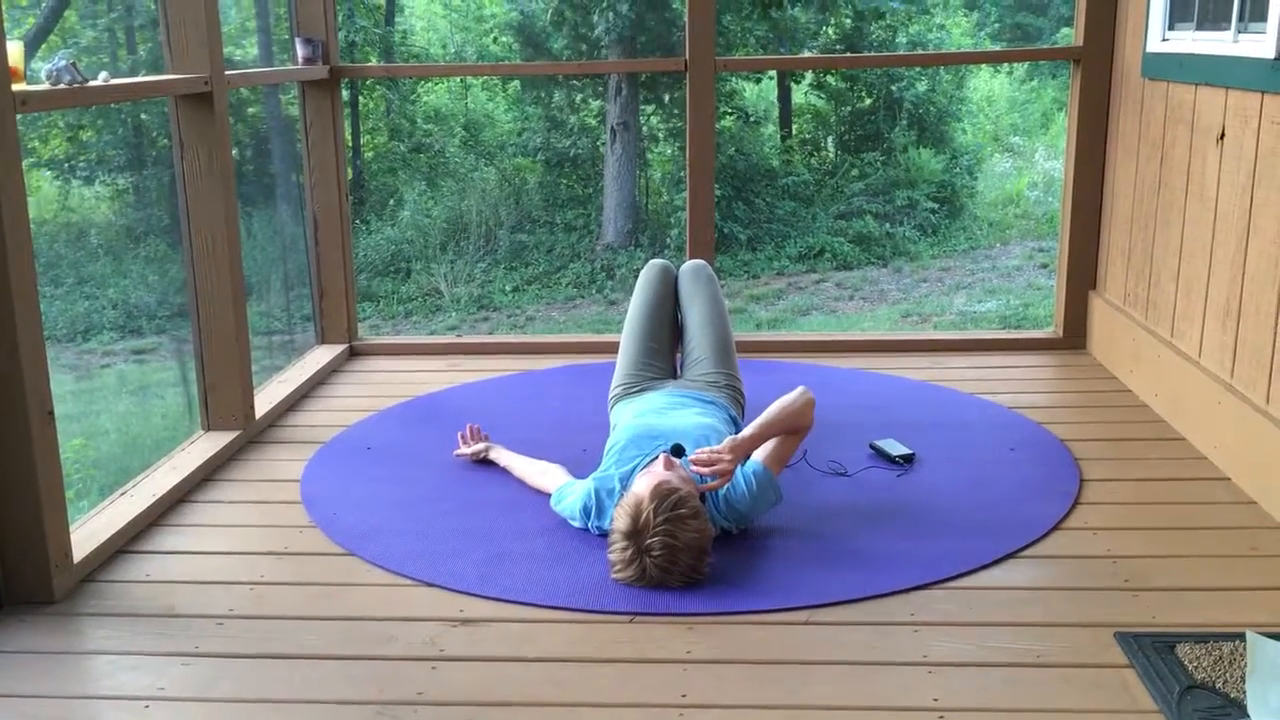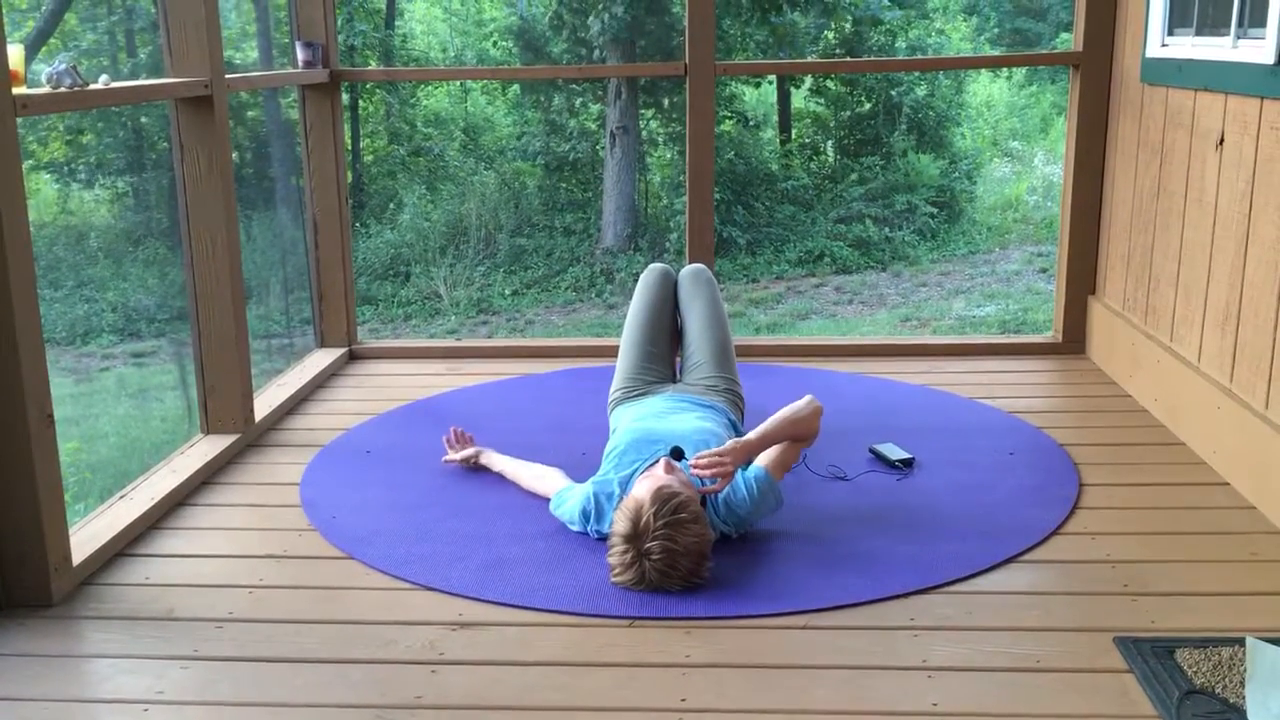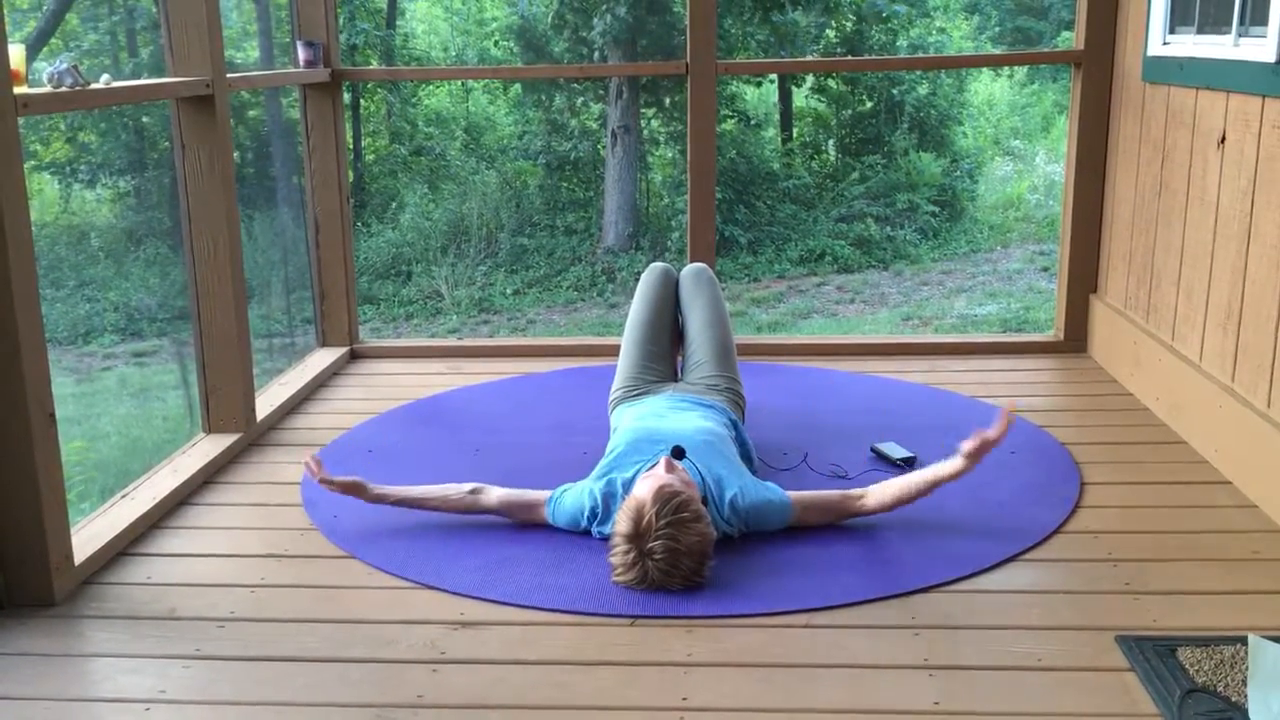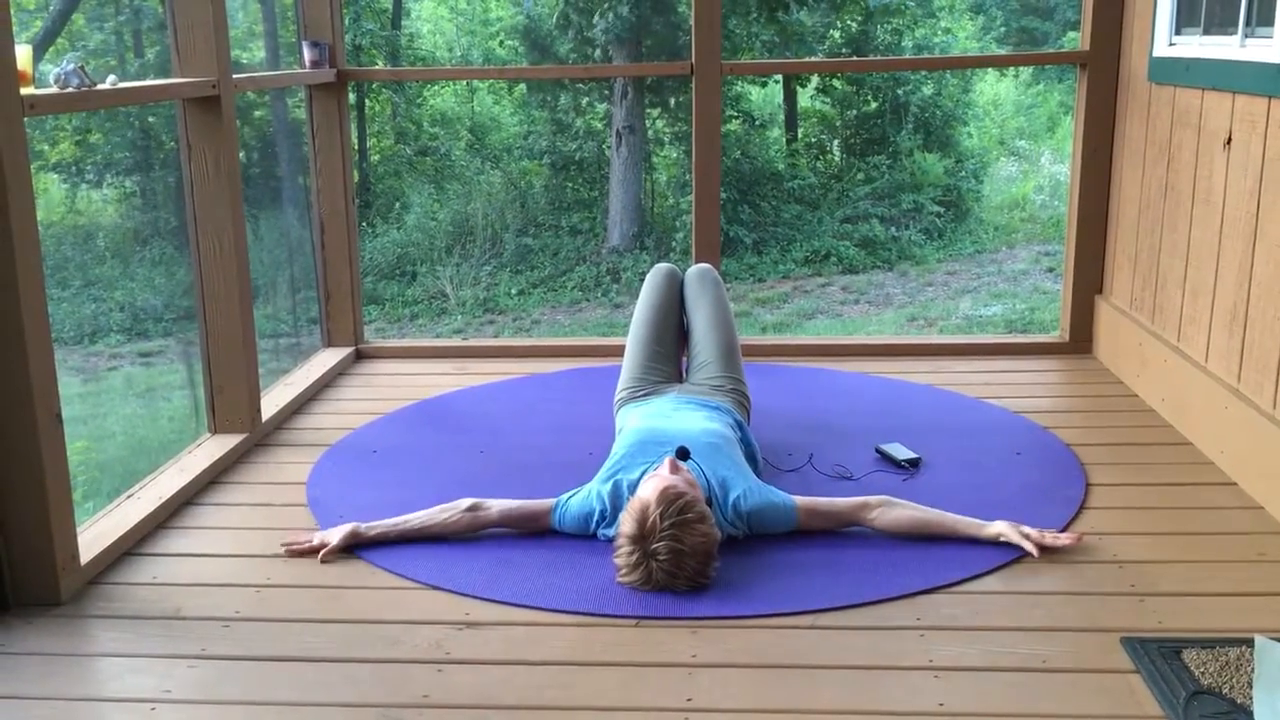
dt=0.7s
person 1, frame 1
left shoulder: (595, 506)
right shoulder: (734, 502)
left elbow: (550, 474)
right elbow: (802, 401)
left wrist: (493, 450)
right wrist: (744, 443)
left hip: (637, 398)
right hip: (712, 399)
left knee: (659, 270)
right knee: (695, 270)
person 1, frame 2
left shoulder: (593, 509)
right shoulder: (734, 506)
left elbow: (547, 477)
right elbow: (811, 410)
left wrist: (483, 454)
right wrist: (744, 447)
left hip: (636, 403)
right hip: (712, 404)
left knee: (658, 275)
right knee: (694, 275)
person 1, frame 3
left shoulder: (596, 508)
right shoulder: (736, 506)
left elbow: (483, 497)
right elbow: (858, 500)
left wrist: (371, 490)
right wrist: (958, 462)
left hip: (636, 403)
right hip: (712, 406)
left knee: (659, 275)
right knee: (698, 274)
left ankle: (671, 276)
person 1, frame 4
left shoulder: (601, 507)
right shoulder: (740, 506)
left elbow: (479, 510)
right elbow: (868, 509)
left wrist: (358, 530)
right wrist: (991, 527)
left hip: (644, 402)
right hip: (715, 405)
left knee: (665, 275)
right knee: (701, 275)
left ankle: (680, 280)
right ankle: (696, 279)
